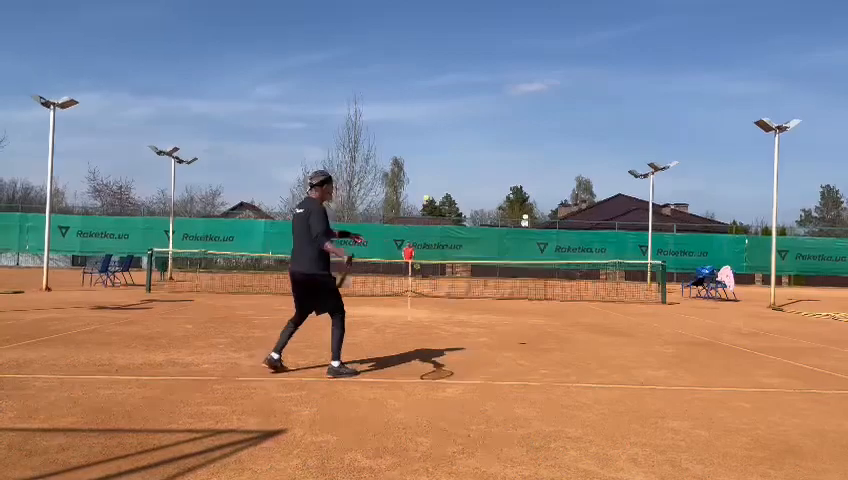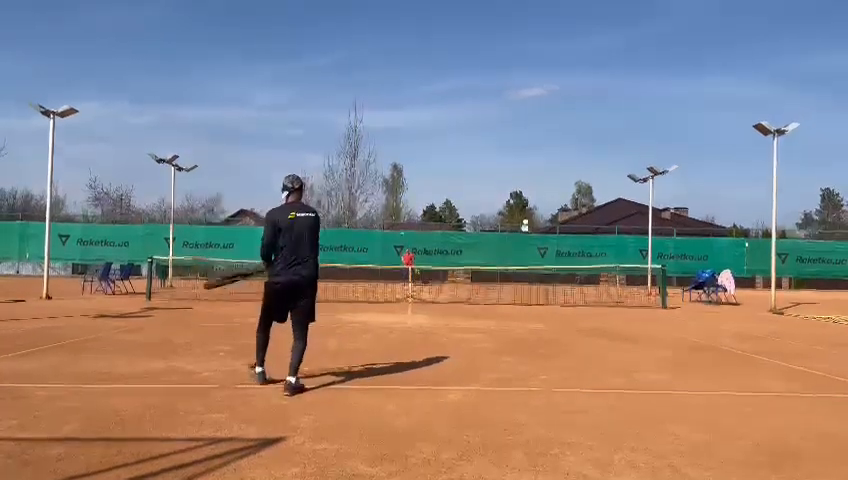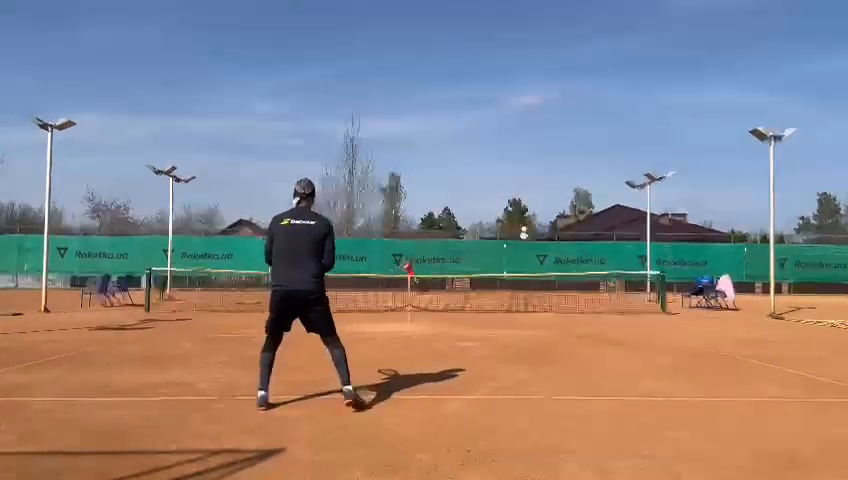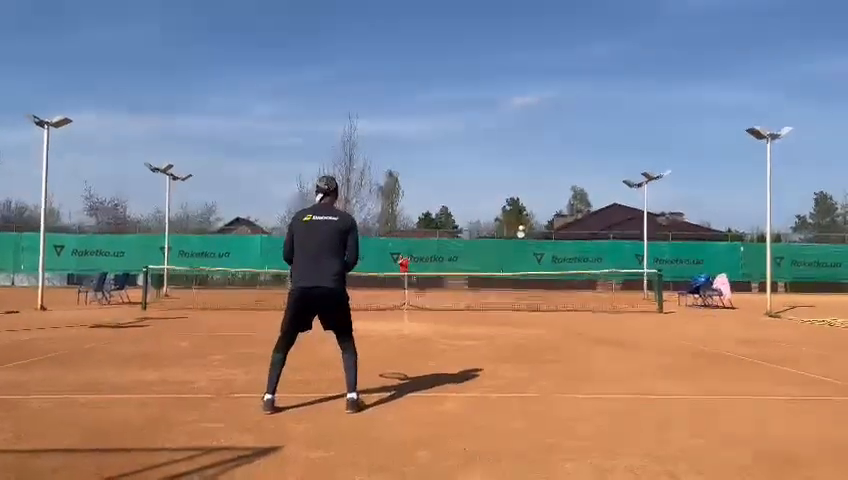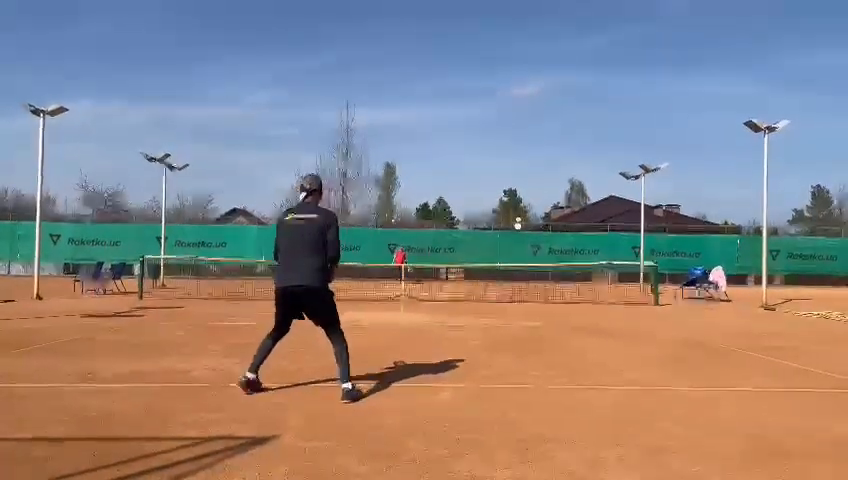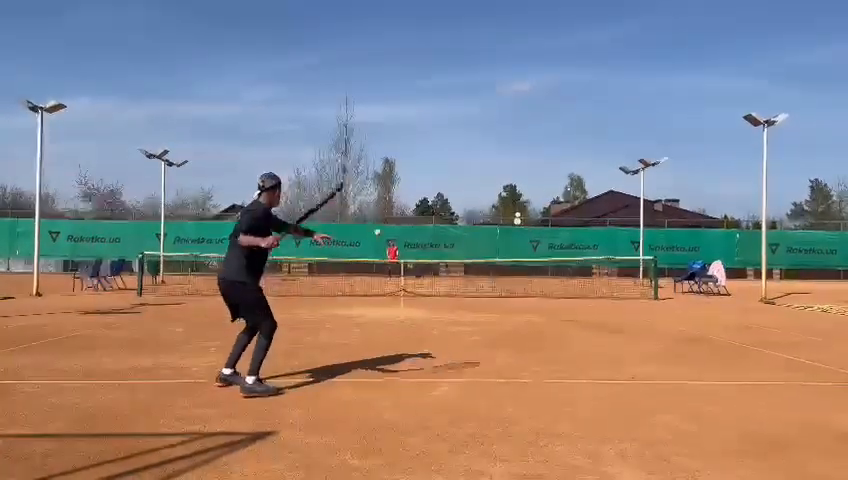
dt=0.7s
person 1, frame 1
left shoulder: (303, 206)
right shoulder: (316, 208)
right elbow: (321, 240)
left wrist: (348, 234)
right wrist: (341, 253)
left hip: (297, 271)
right hip: (315, 272)
left knee: (300, 315)
right knee: (338, 314)
left ankle: (274, 356)
right ankle: (335, 364)
person 1, frame 2
left shoulder: (274, 215)
right shoulder: (313, 215)
left elbow: (265, 251)
left hip: (279, 280)
right hip: (306, 280)
left knee: (264, 324)
right knee: (300, 332)
left ankle: (260, 370)
right ankle: (291, 379)
person 1, frame 3
left shoulder: (277, 221)
right shoulder: (324, 224)
left elbow: (269, 257)
right elbow: (329, 262)
left hip: (282, 291)
right hip: (312, 291)
left knee: (271, 342)
right knee: (332, 341)
left ankle: (262, 394)
right ankle: (348, 390)
person 1, frame 4
left shoulder: (299, 217)
right shoulder: (346, 220)
left elbow: (288, 256)
right elbow: (352, 259)
left hip: (301, 288)
right hip: (333, 289)
left knee: (284, 342)
right knee: (346, 342)
left ankle: (269, 398)
right ankle: (352, 397)
person 1, frame 5
left shoulder: (286, 217)
right shoulder: (327, 217)
left elbow: (278, 254)
right elbow: (333, 255)
right wrist: (329, 273)
left hip: (283, 284)
right hip: (312, 285)
left knee: (279, 330)
right knee: (335, 334)
left ankle: (250, 376)
right ankle: (347, 387)
person 1, frame 6
left shoulder: (263, 212)
right shoulder: (255, 210)
left elbow: (285, 227)
right elbow: (237, 236)
left wrist: (313, 234)
right wrist: (260, 241)
left hip: (233, 278)
right hip: (238, 279)
left knee: (253, 325)
right knee: (268, 326)
left ankle: (227, 372)
right ankle: (251, 381)
